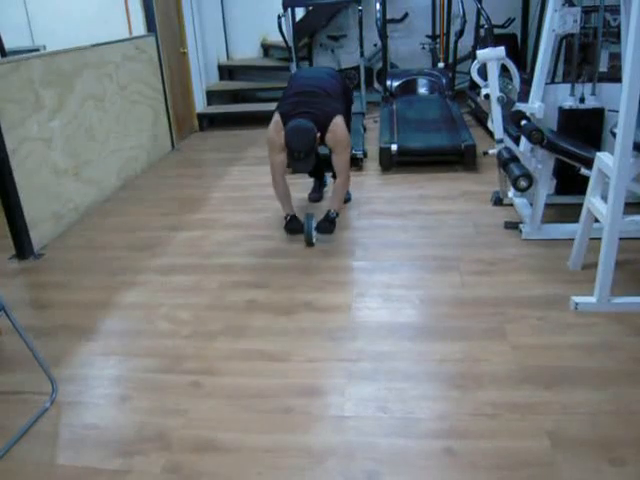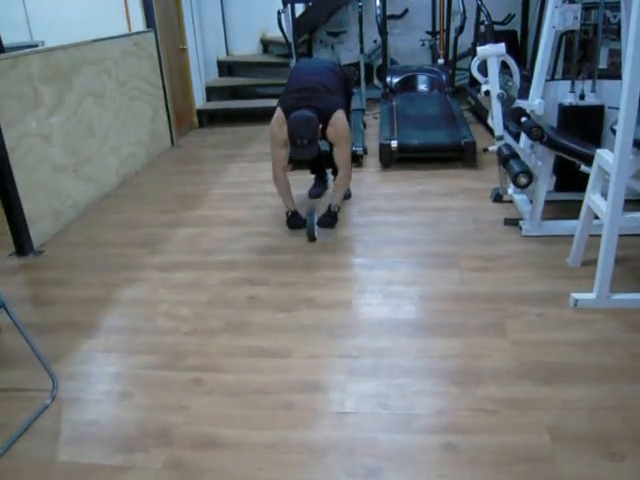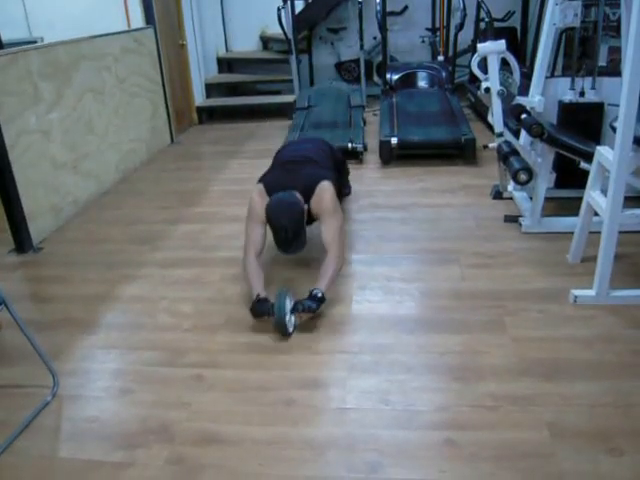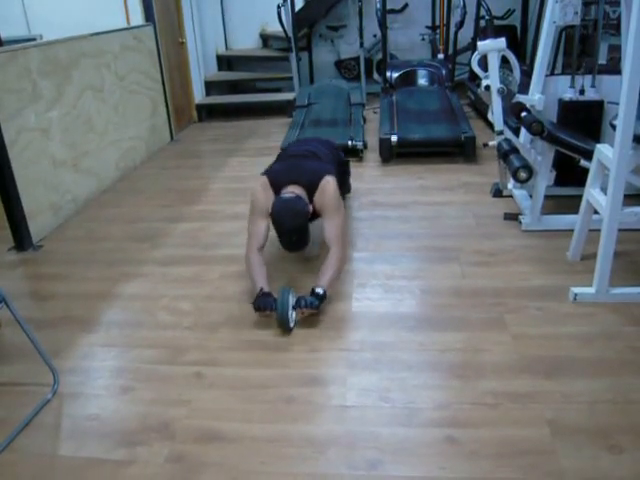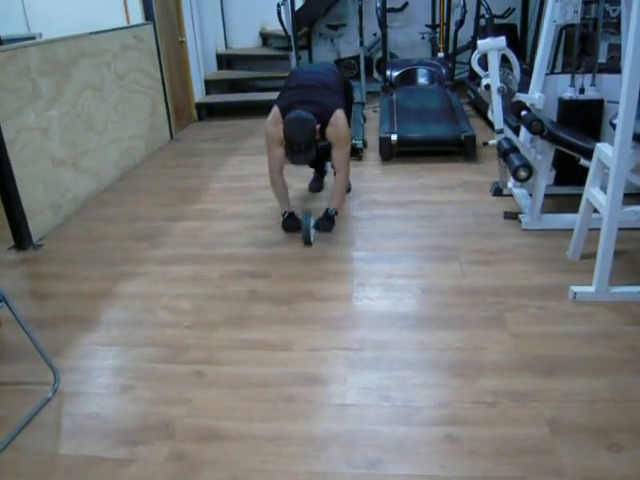
dt=0.7s
person 1, frame 1
left shoulder: (336, 128)
right shoulder: (276, 129)
left elbow: (343, 176)
right elbow: (278, 177)
left wrist: (331, 215)
right wrist: (290, 216)
left hip: (335, 81)
left knee: (341, 147)
right knee: (302, 158)
right ankle: (319, 179)
person 1, frame 2
left shoulder: (336, 122)
right shoulder: (279, 123)
left elbow: (345, 169)
right elbow: (279, 171)
left wrist: (333, 209)
right wrist: (291, 211)
left hip: (336, 73)
left knee: (341, 143)
left ankle: (335, 179)
right ankle: (320, 176)
person 1, frame 3
left shoulder: (323, 193)
right shoulder: (260, 197)
left elbow: (335, 252)
right elbow: (251, 254)
left wrist: (316, 295)
right wrist: (259, 298)
left hip: (325, 151)
right hip: (287, 152)
person 1, frame 4
left shoulder: (326, 189)
right shoulder: (263, 191)
left elbow: (337, 249)
right elbow: (254, 249)
left wrist: (318, 293)
right wrist: (262, 292)
left hip: (329, 151)
right hip: (291, 152)
left ankle: (343, 184)
person 1, frame 5
left shoulder: (336, 121)
right shoulder: (275, 122)
left elbow: (342, 171)
right elbow: (276, 173)
left wrist: (330, 213)
right wrist: (287, 213)
left hip: (336, 77)
left knee: (341, 145)
right knee: (295, 153)
right ankle: (319, 170)
